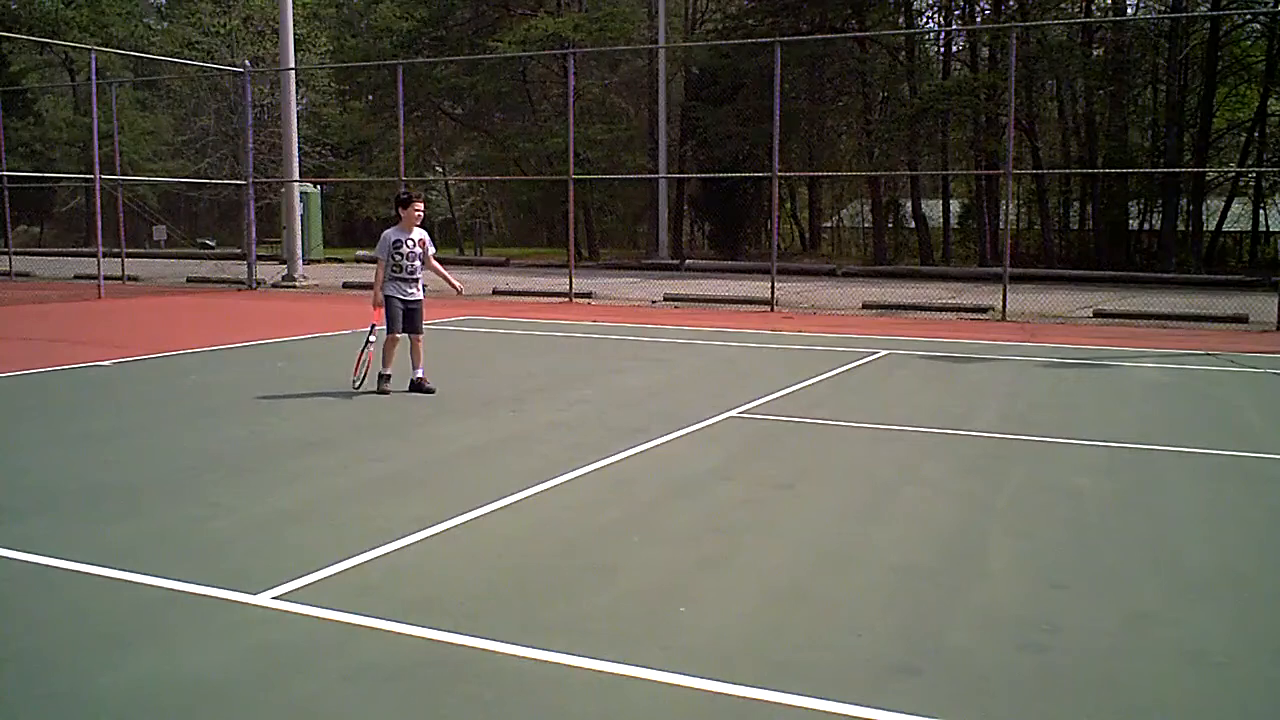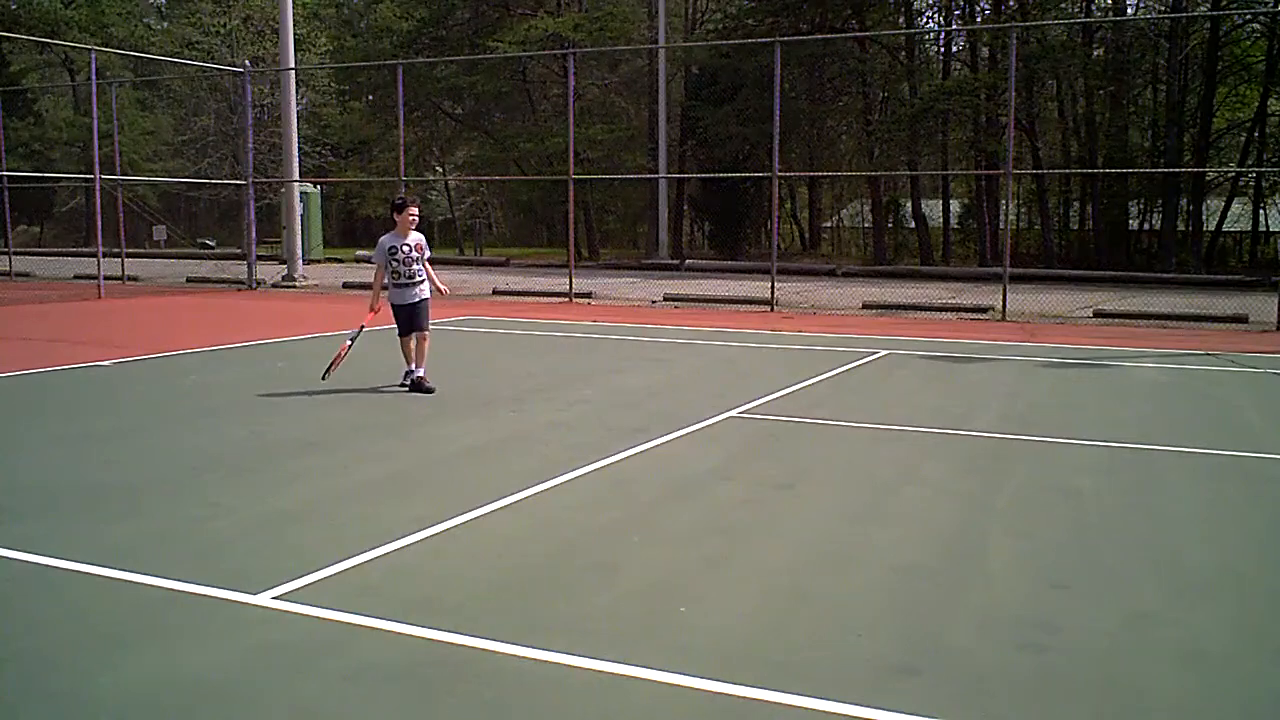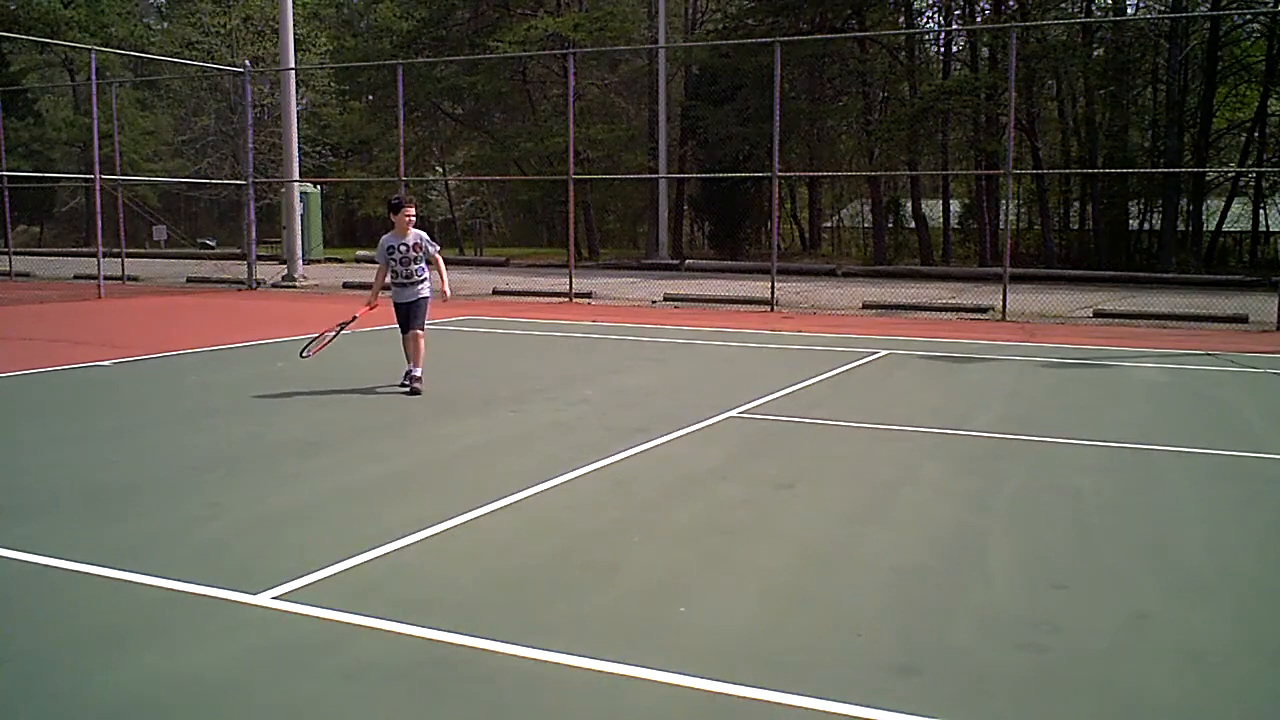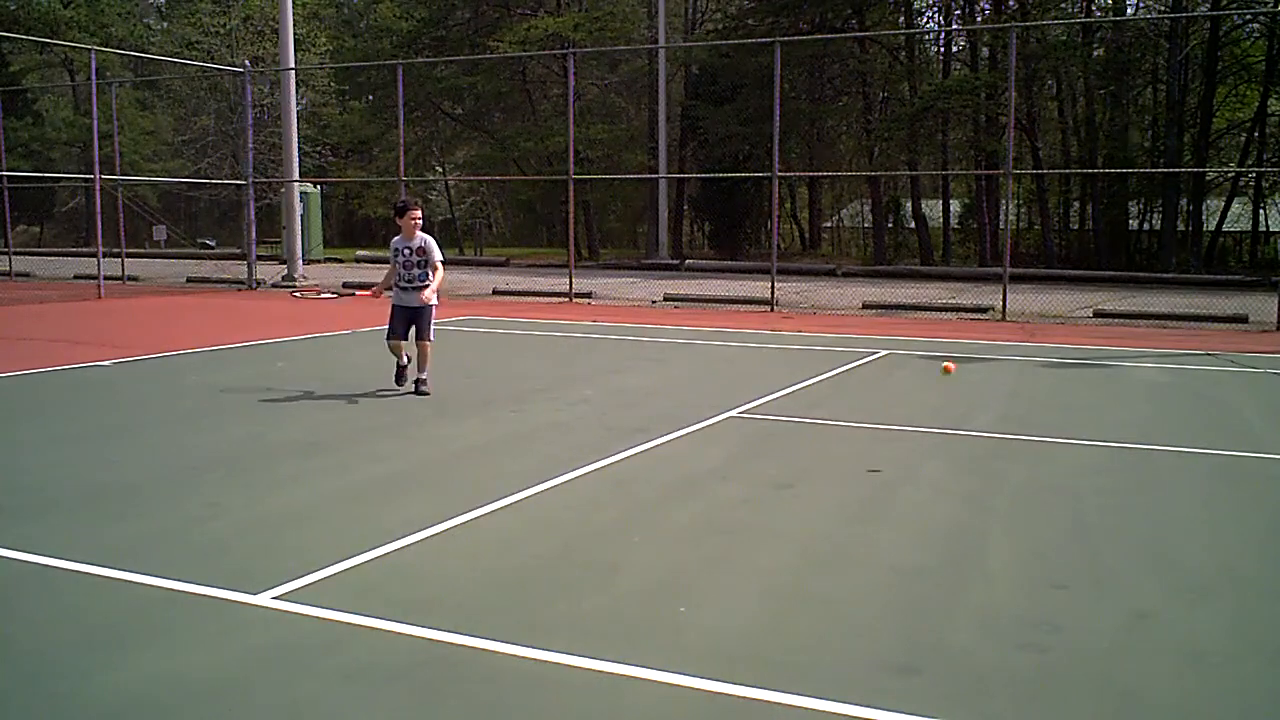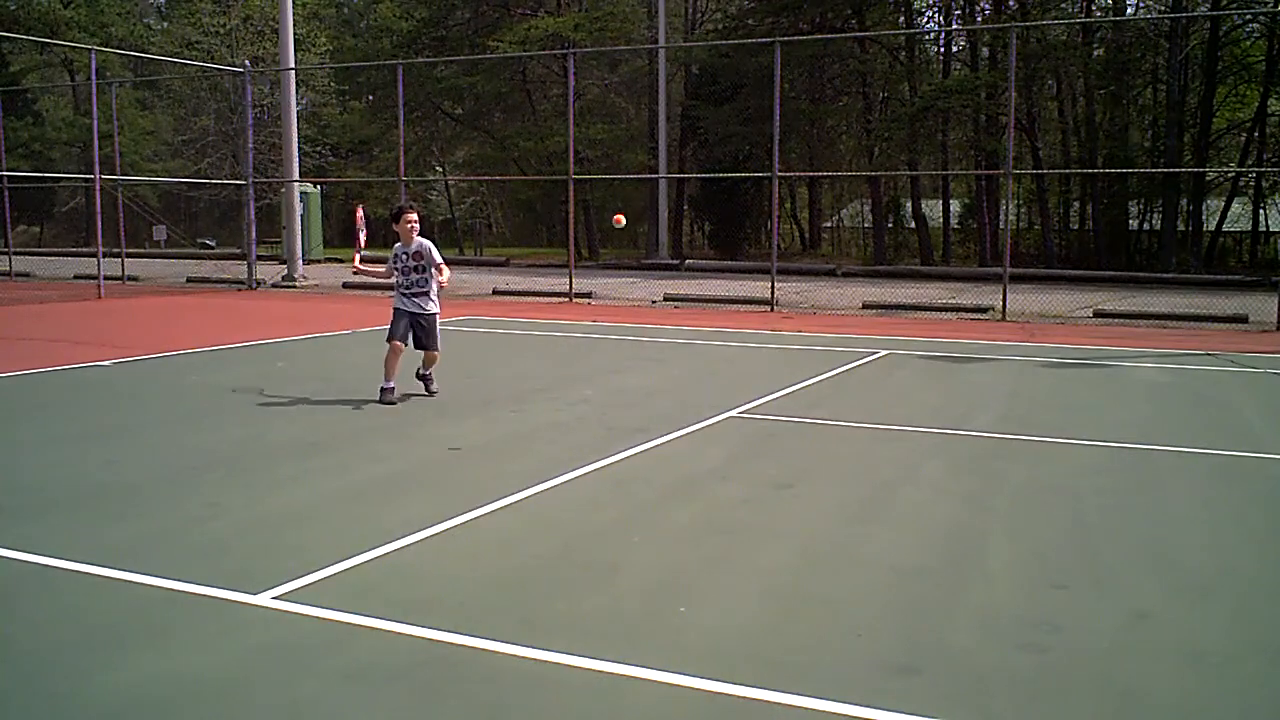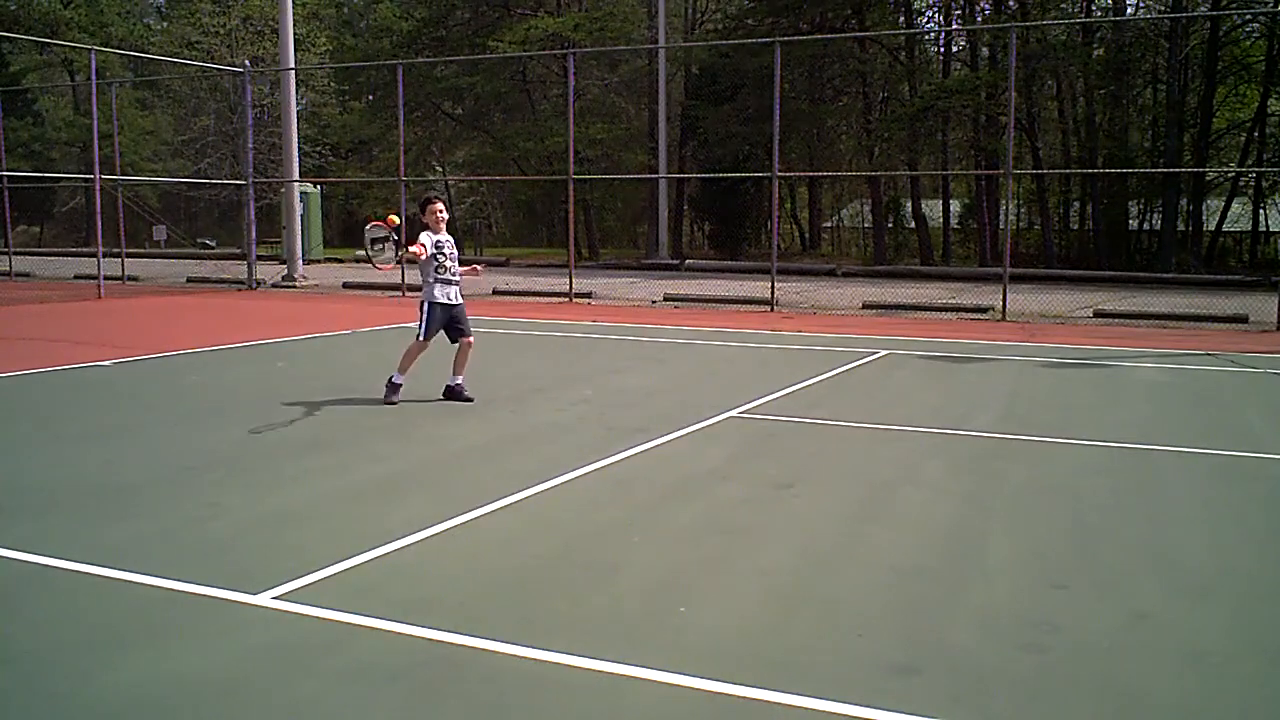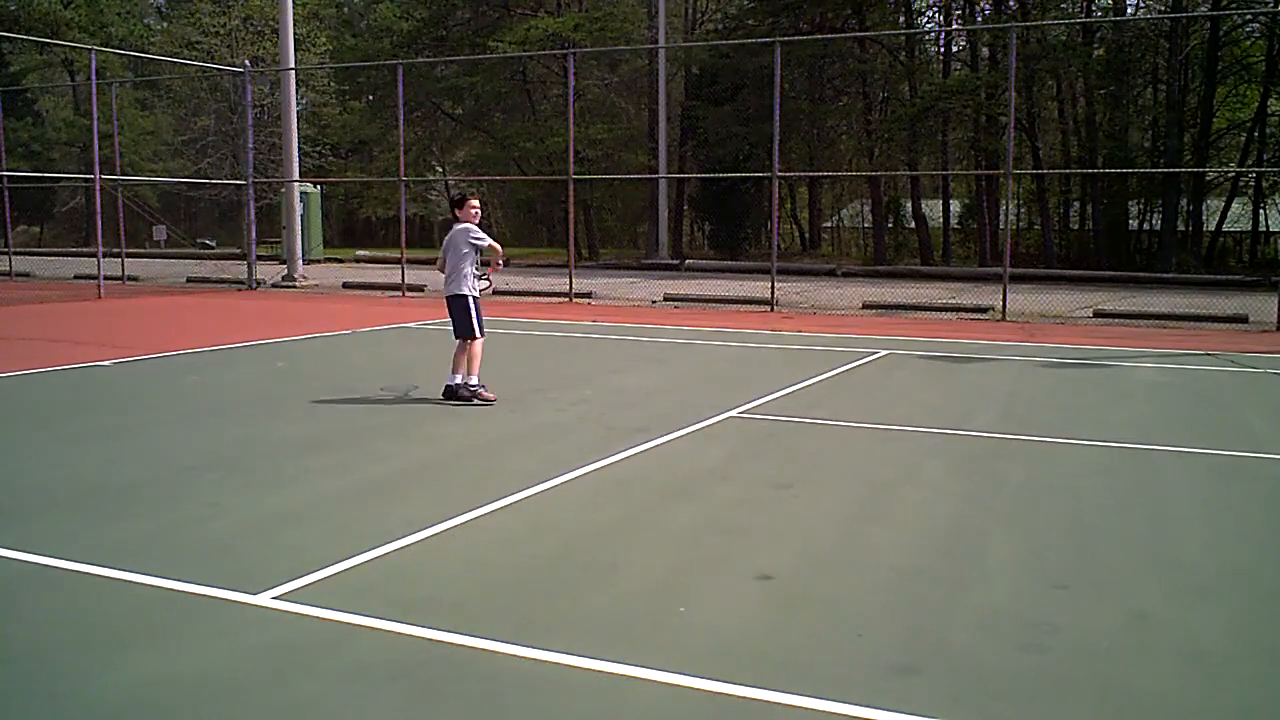
dt=0.3s
person 1, frame 1
left shoulder: (422, 235)
right shoulder: (389, 236)
left elbow: (430, 262)
right elbow: (381, 266)
left wrist: (450, 280)
right wrist: (376, 293)
left hip: (415, 294)
right hip: (394, 293)
left knee: (417, 336)
right knee: (394, 334)
left ankle: (418, 378)
right ankle: (384, 375)
person 1, frame 2
left shoulder: (419, 238)
right shoulder: (385, 242)
right elbow: (380, 272)
left wrist: (436, 283)
right wrist: (375, 299)
left hip: (420, 294)
right hip: (398, 298)
left knee: (423, 334)
right knee: (405, 336)
left ankle: (419, 377)
right ankle: (411, 370)
person 1, frame 3
left shoulder: (420, 237)
right shoulder: (386, 241)
left elbow: (437, 259)
right elbow: (382, 270)
left wrist: (445, 284)
right wrist: (374, 295)
left hip: (420, 293)
right hip: (399, 296)
left knee: (417, 332)
right knee: (406, 334)
left ankle: (416, 376)
right ankle: (411, 369)
person 1, frame 4
left shoulder: (427, 241)
right shoulder: (396, 243)
left elbow: (439, 269)
left wrist: (432, 289)
right wrist: (381, 287)
left hip: (424, 301)
right hip: (401, 300)
left knee: (423, 342)
right knee: (393, 341)
left ankle: (422, 378)
right ankle: (402, 361)
person 1, frame 5
left shoulder: (425, 246)
right shoulder: (397, 249)
left elbow: (442, 268)
right elbow: (390, 271)
left wrist: (443, 278)
right wrist: (361, 267)
left hip: (427, 307)
right hip: (403, 306)
left knee: (433, 352)
right knee: (396, 345)
left ankle: (425, 372)
right ankle: (388, 387)
person 1, frame 6
left shoulder: (449, 239)
right shoulder: (426, 237)
right elbow: (420, 255)
left wrist: (468, 271)
right wrist: (415, 251)
left hip: (455, 298)
right hip: (434, 298)
left knee: (467, 341)
right knee: (422, 341)
left ankle: (454, 385)
right ankle: (396, 382)
person 1, frame 7
left shoulder: (450, 235)
right shoulder: (470, 230)
left elbow: (440, 266)
right elbow: (496, 247)
right wrist: (498, 259)
left hip: (451, 292)
right hip: (464, 292)
left knee: (465, 339)
right knee: (476, 338)
left ankle: (455, 384)
right ankle: (472, 385)
